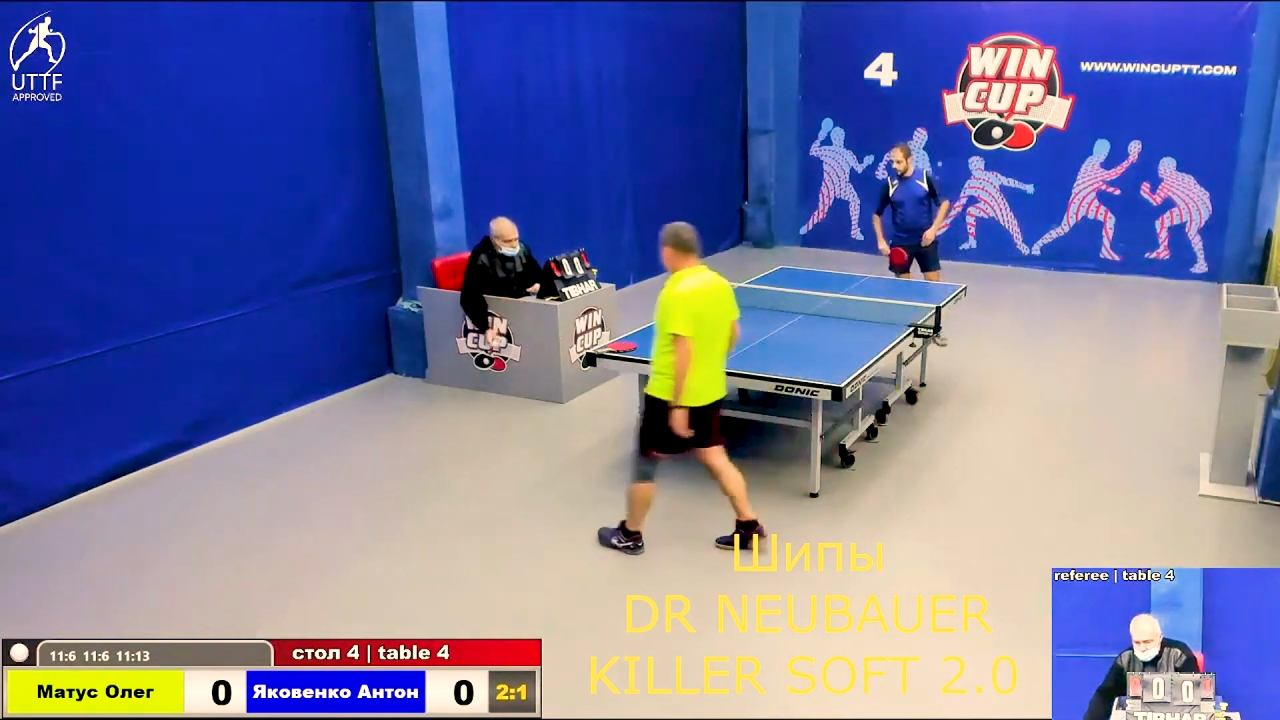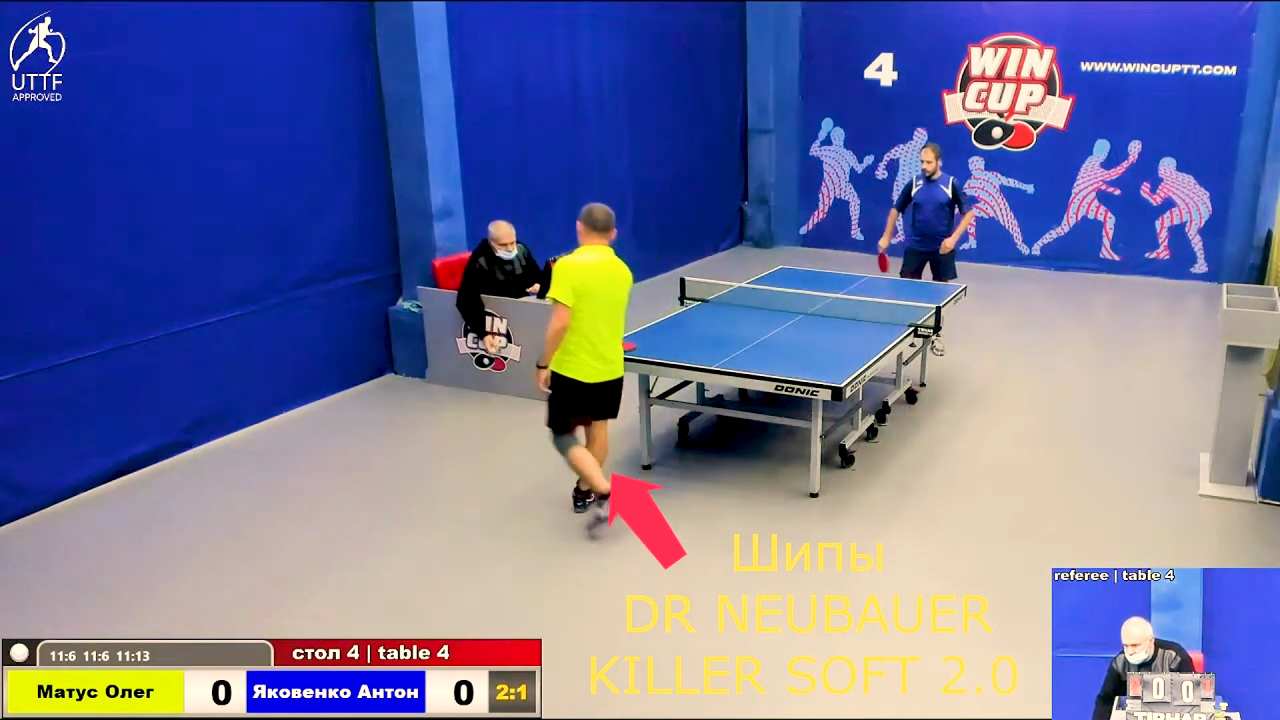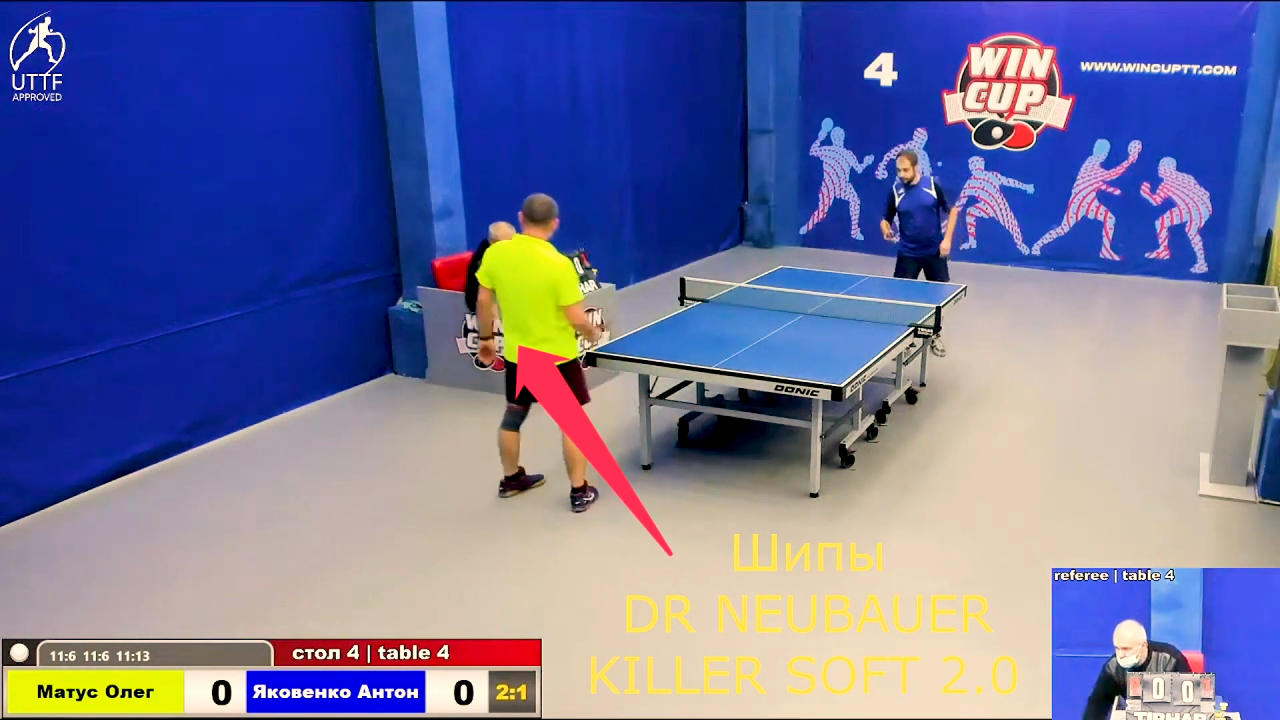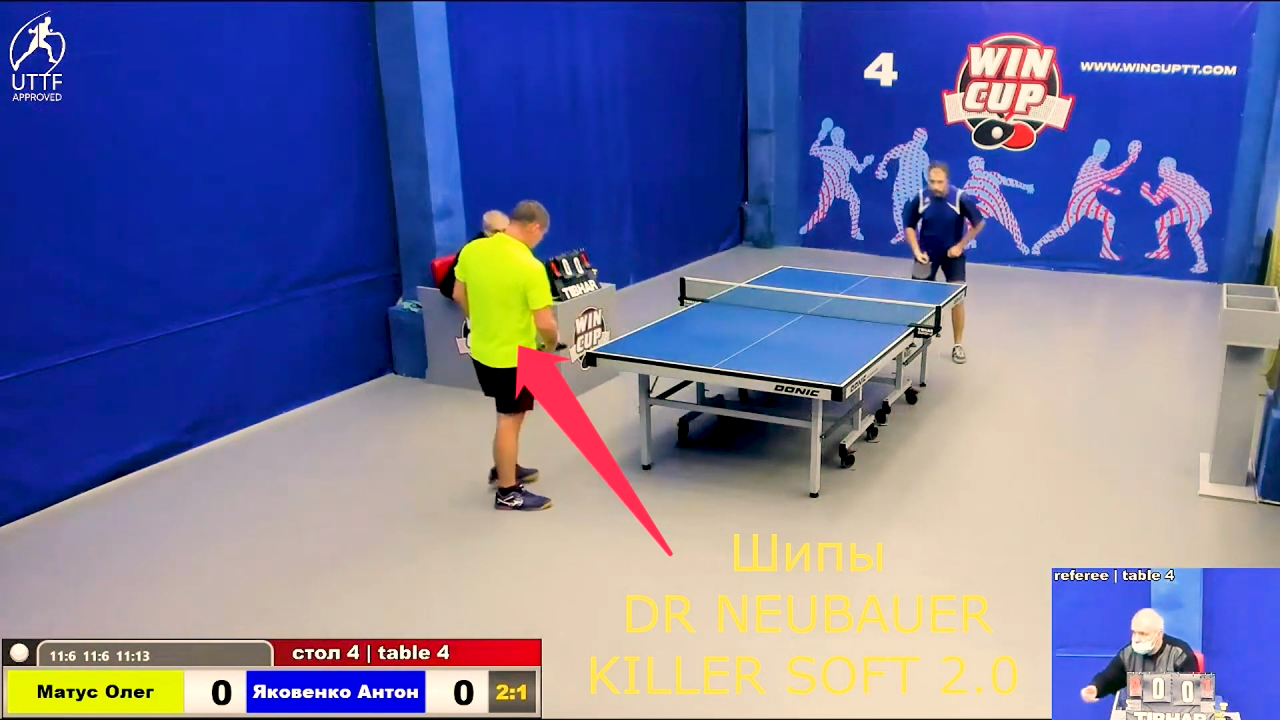
dt=0.7s
person 1, frame 1
left shoulder: (676, 292)
right shoulder: (720, 285)
left elbow: (683, 352)
right elbow: (733, 334)
left wrist: (677, 407)
left hip: (674, 396)
right hip: (710, 393)
left knee: (646, 462)
right knee: (714, 458)
left ankle: (630, 534)
right ankle: (749, 526)
person 1, frame 2
left shoulder: (569, 266)
right shoulder: (623, 271)
left elbow: (560, 323)
left wrist: (543, 364)
left hip: (573, 370)
right hip: (611, 369)
left knee: (565, 438)
right knee: (597, 430)
left ankle: (604, 494)
right ankle: (585, 491)
person 1, frame 3
left shoulder: (495, 253)
right shoulder: (558, 265)
left elbow: (483, 301)
right elbow: (575, 318)
left wrist: (485, 337)
right wrist: (592, 332)
left hip: (516, 355)
right hip: (556, 357)
left knee: (513, 416)
left ankle: (511, 479)
right ankle: (579, 491)
person 1, frame 4
left shoulder: (472, 250)
right shoulder: (530, 267)
left elbow: (459, 295)
right elbow: (545, 323)
right wrist: (551, 341)
left hip: (482, 352)
right hip: (513, 357)
left knee: (506, 415)
right knee: (510, 421)
left ankle: (504, 470)
right ankle: (507, 492)
person 2, frame 1
left shoulder: (926, 177)
right shoulder: (889, 183)
left elbow: (944, 203)
right elbow: (877, 214)
left wrist: (934, 228)
right wrist: (881, 240)
left hip: (925, 241)
right hip: (901, 243)
left knee: (933, 284)
person 2, frame 2
left shoulder: (951, 184)
right shoulder: (914, 183)
left elbow: (968, 213)
right elbow: (896, 209)
left wrist: (954, 238)
right wrist: (886, 237)
left hip: (941, 248)
right hip: (915, 246)
left ankle: (936, 336)
person 2, frame 3
left shoulder: (933, 184)
right shoulder: (895, 191)
left elbow: (952, 211)
right elbow: (886, 219)
left wrist: (947, 238)
right wrist: (886, 230)
left hip: (935, 251)
right hip: (908, 253)
left ankle: (935, 337)
person 2, frame 4
left shoulder: (960, 198)
right shoulder: (921, 198)
left elbow: (979, 224)
right elbow: (909, 226)
left wrist: (961, 245)
right wrist: (917, 251)
left hip: (952, 253)
right hip: (927, 254)
left ankle: (958, 345)
